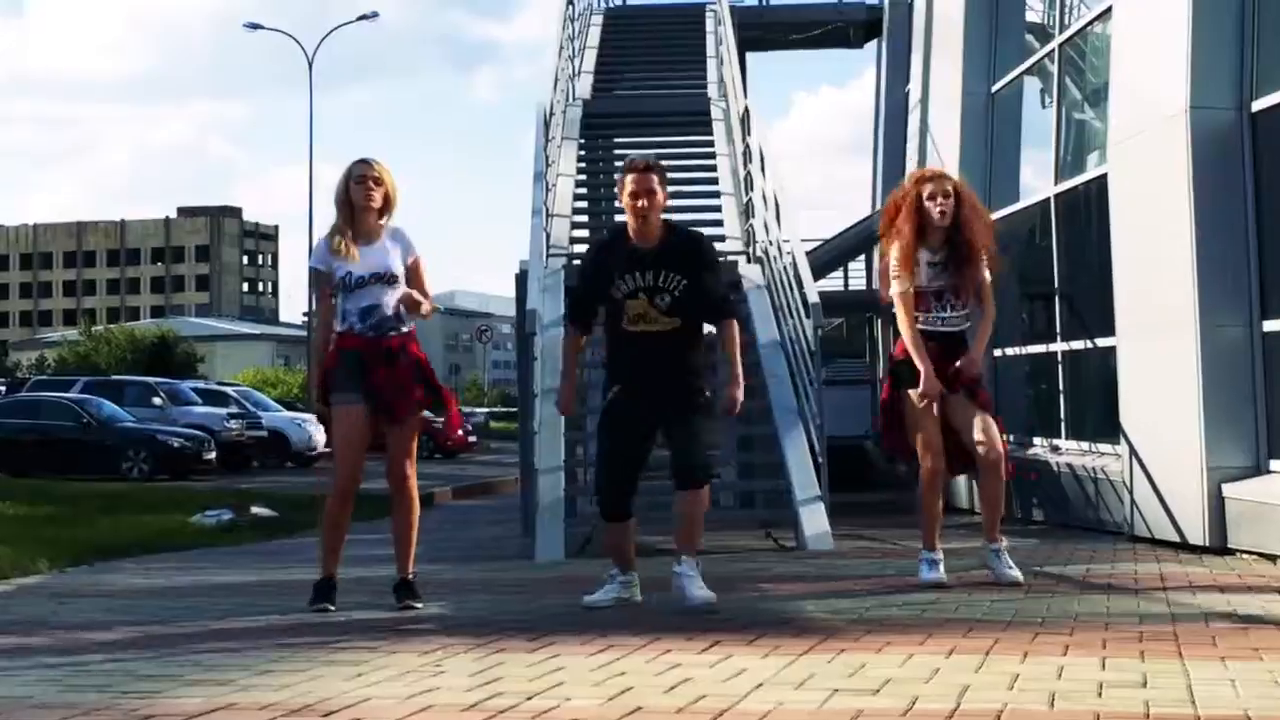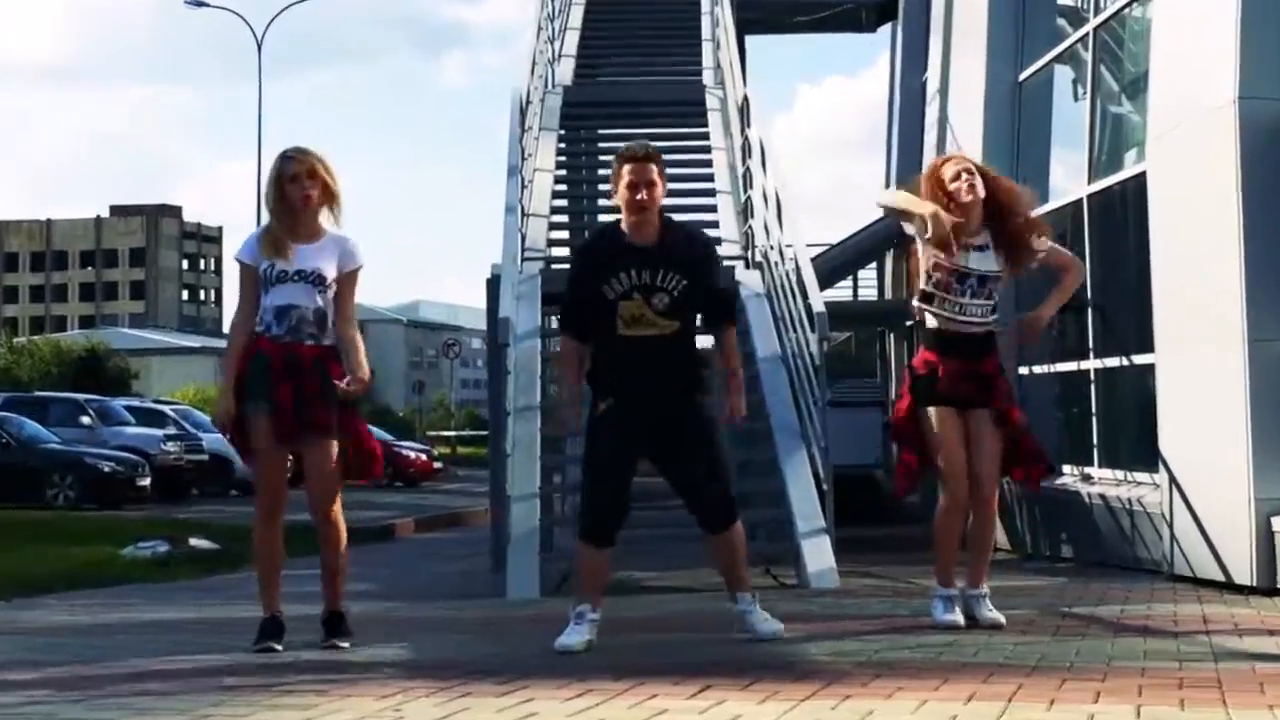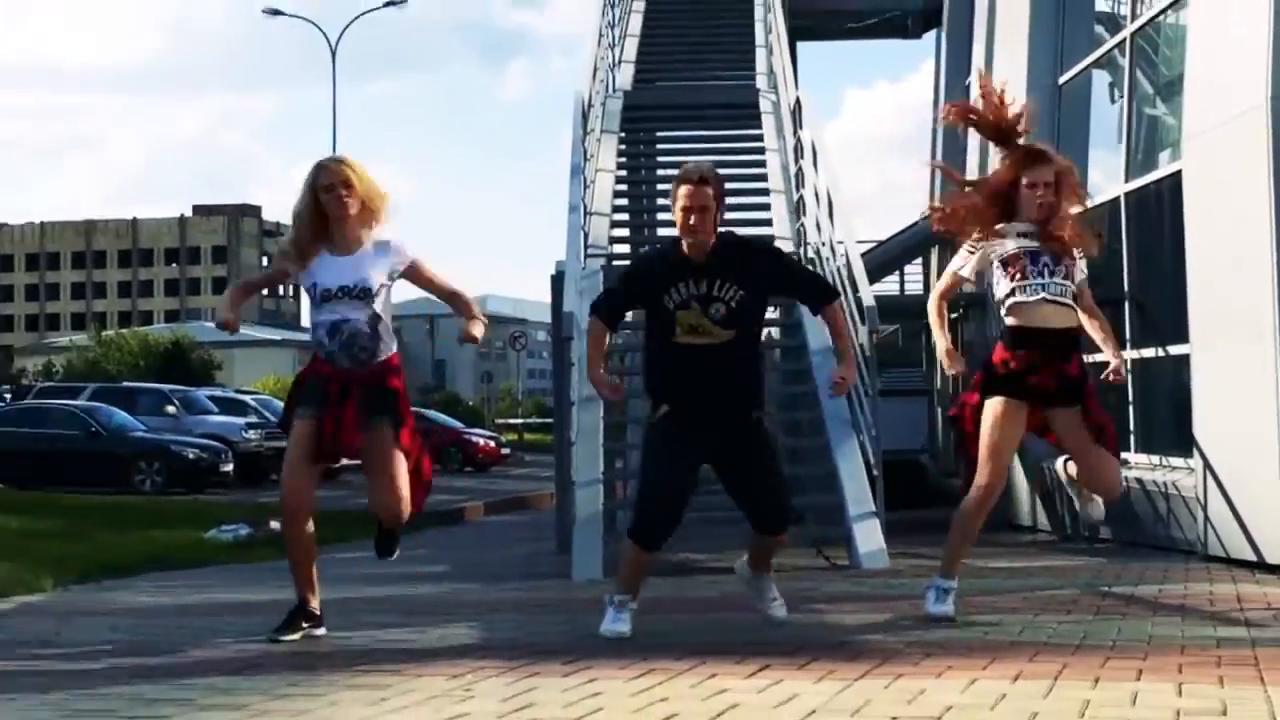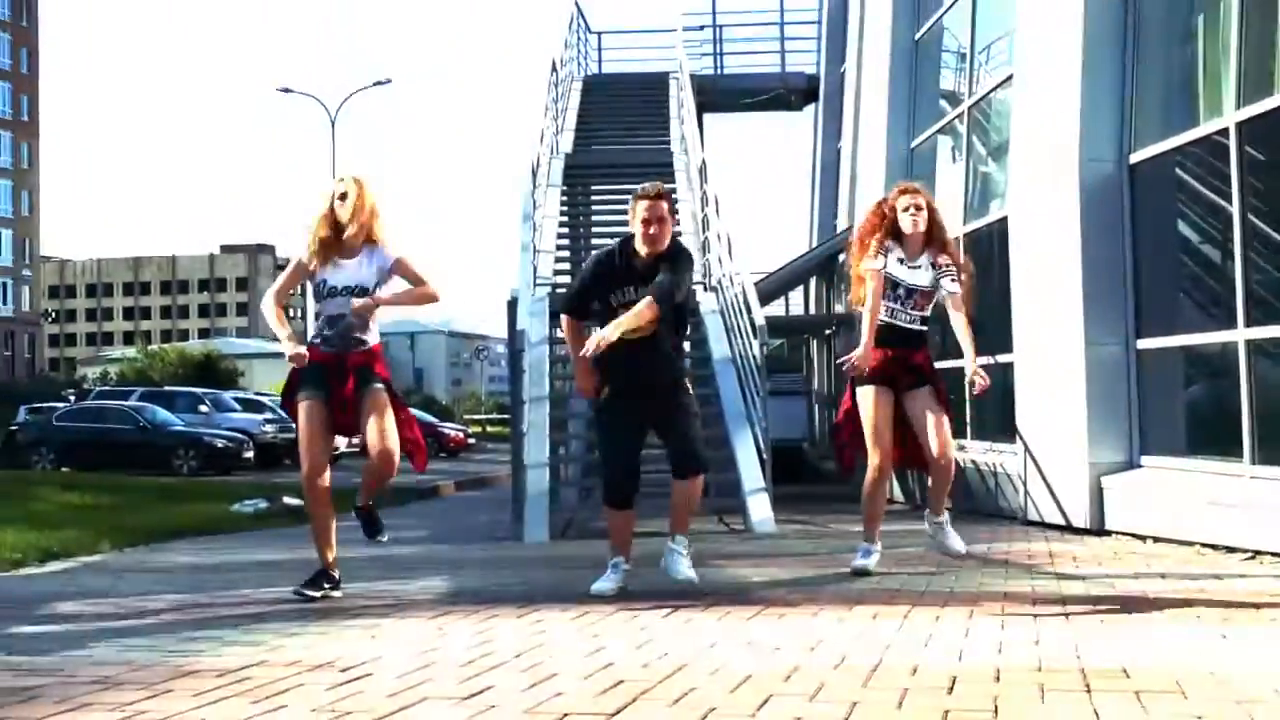
dt=1s
person 1, frame 1
left shoulder: (401, 241)
right shoulder: (328, 249)
left elbow: (426, 304)
right elbow: (323, 320)
left wrist: (413, 301)
right wrist: (317, 382)
left hip: (401, 358)
right hip: (352, 360)
left knee: (403, 476)
right knee: (345, 477)
left ankle: (405, 578)
right ankle: (326, 579)
person 1, frame 2
left shoulder: (341, 247)
right shoulder: (260, 244)
left elbow: (345, 321)
right elbow: (244, 317)
left wrist: (359, 371)
right wrist: (227, 386)
left hip: (319, 370)
right hip: (266, 368)
left knee: (325, 503)
right knee: (270, 502)
left ankle: (334, 611)
right ankle: (271, 616)
person 1, frame 3
left shoulder: (387, 252)
right shoulder: (305, 255)
left elbow: (448, 291)
right elbow: (252, 283)
left wrist: (473, 317)
right wrist: (231, 306)
left hip: (378, 382)
right hip: (323, 381)
left knee: (394, 504)
right knee: (293, 502)
left ankle: (388, 521)
right ankle: (308, 608)
person 1, frame 4
left shoulder: (381, 256)
right shoulder: (315, 256)
left elbow: (430, 293)
right elbow: (272, 302)
left wrist: (377, 300)
right wrist: (288, 342)
left hip: (363, 364)
right hip: (317, 366)
left knee: (386, 456)
right knee: (313, 470)
left ankle: (366, 502)
right ankle: (329, 570)
person 2, frame 1
left shoulder: (694, 249)
right shoulder: (604, 253)
left elbow: (724, 316)
right elbow: (579, 318)
left wrist: (735, 375)
right wrist: (568, 376)
left hip: (684, 384)
right hip: (627, 387)
left knee: (693, 465)
right knee: (612, 486)
left ankle: (686, 569)
right ankle: (623, 578)
person 2, frame 2
left shoulder: (694, 247)
right shoulder: (594, 253)
left elbow: (722, 320)
right elbow: (573, 329)
left wrist: (736, 385)
right wrist: (572, 396)
left hip: (680, 401)
right hip: (614, 404)
left knee: (718, 505)
right knee: (599, 513)
left ankle: (746, 606)
right ankle: (584, 617)
person 2, frame 3
left shoulder: (753, 255)
right shoulder: (653, 264)
left elbow: (822, 294)
right elbow: (604, 311)
left wrist: (846, 357)
right wrist: (596, 368)
left hip: (739, 410)
right hip: (677, 411)
left knee: (774, 510)
right knee: (654, 515)
left ankle: (758, 572)
right ankle: (622, 602)
person 2, frame 4
left shoulder: (679, 260)
right shoulder: (608, 259)
left elbow: (659, 301)
right elbow: (571, 311)
left wrist: (615, 329)
right wrist: (581, 366)
left hip: (666, 379)
right hip: (616, 385)
left knee: (690, 461)
right knee: (618, 477)
left ankle: (677, 547)
right ankle: (619, 564)
person 3, frame 1
left shoulder: (970, 246)
right shoulder: (903, 250)
left elbow: (987, 305)
right elbow: (905, 317)
left wrist: (976, 353)
right wrist: (925, 370)
left hip: (958, 360)
right hip: (915, 363)
left knee: (992, 452)
right knee: (933, 464)
left ankle: (994, 547)
right ankle: (930, 555)
person 3, frame 2
left shoulder: (1011, 235)
right shoulder: (934, 226)
left elbow: (1073, 270)
right elbow: (891, 198)
left wrist: (1043, 314)
right wrist: (930, 211)
left hip: (985, 366)
right hip: (937, 368)
left knee: (986, 488)
right knee: (956, 488)
left ankle: (977, 592)
right ankle: (945, 593)
person 3, frame 3
left shoulder: (1069, 234)
right shoulder: (989, 235)
left elbow: (1085, 304)
right elbow: (940, 294)
left wrist: (1112, 349)
right wrist: (943, 341)
left hip: (1067, 367)
right hip: (1012, 363)
left knee: (1108, 479)
right knee: (987, 485)
left ankle: (1074, 473)
right ankle: (944, 583)
person 3, frame 4
left shoulder: (940, 265)
right shoulder: (881, 250)
left elbow: (958, 315)
right elbow: (868, 297)
left wrist: (973, 362)
right wrist: (865, 346)
left hip: (914, 361)
right hip: (875, 359)
left knee: (941, 454)
right knee: (879, 460)
left ankle: (937, 518)
right ankle: (870, 543)
